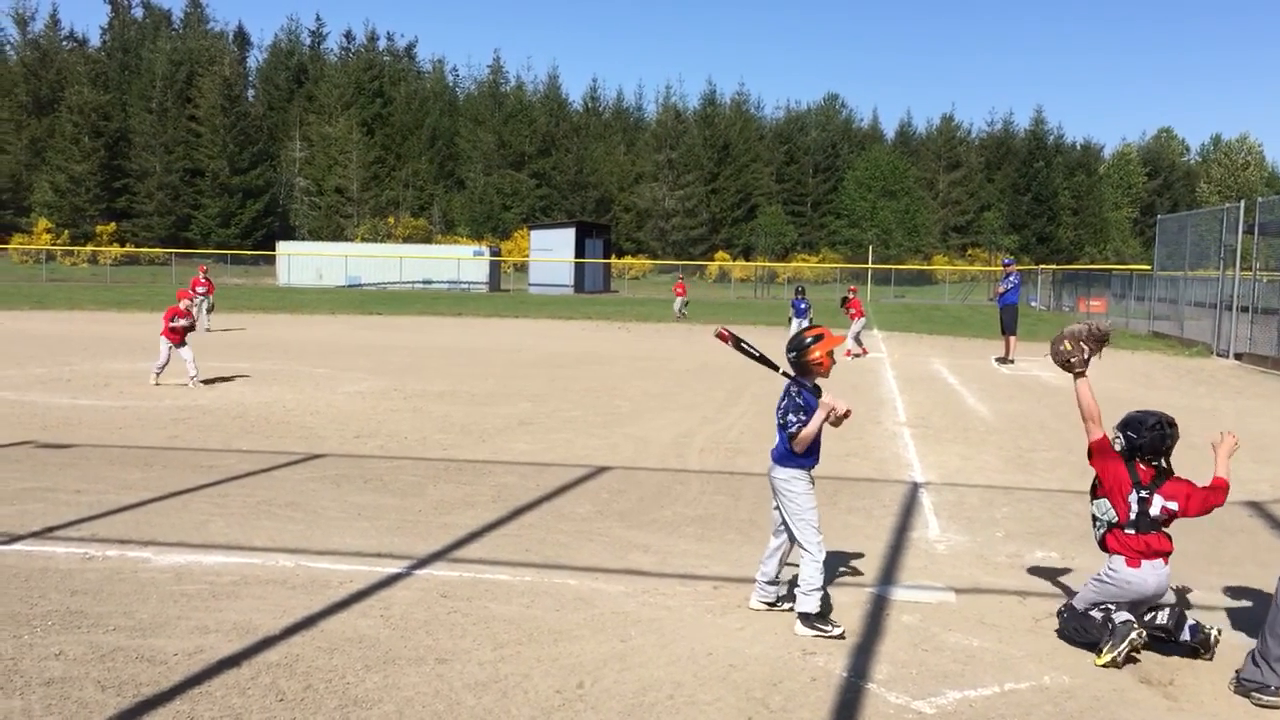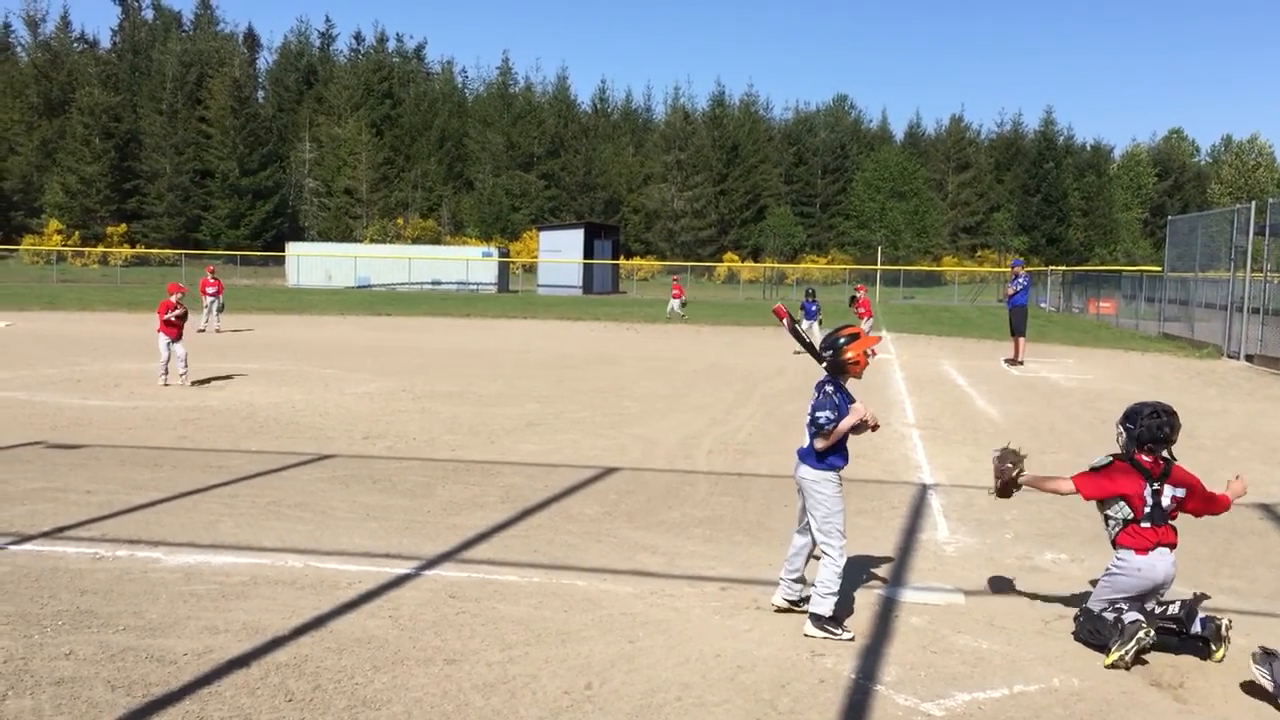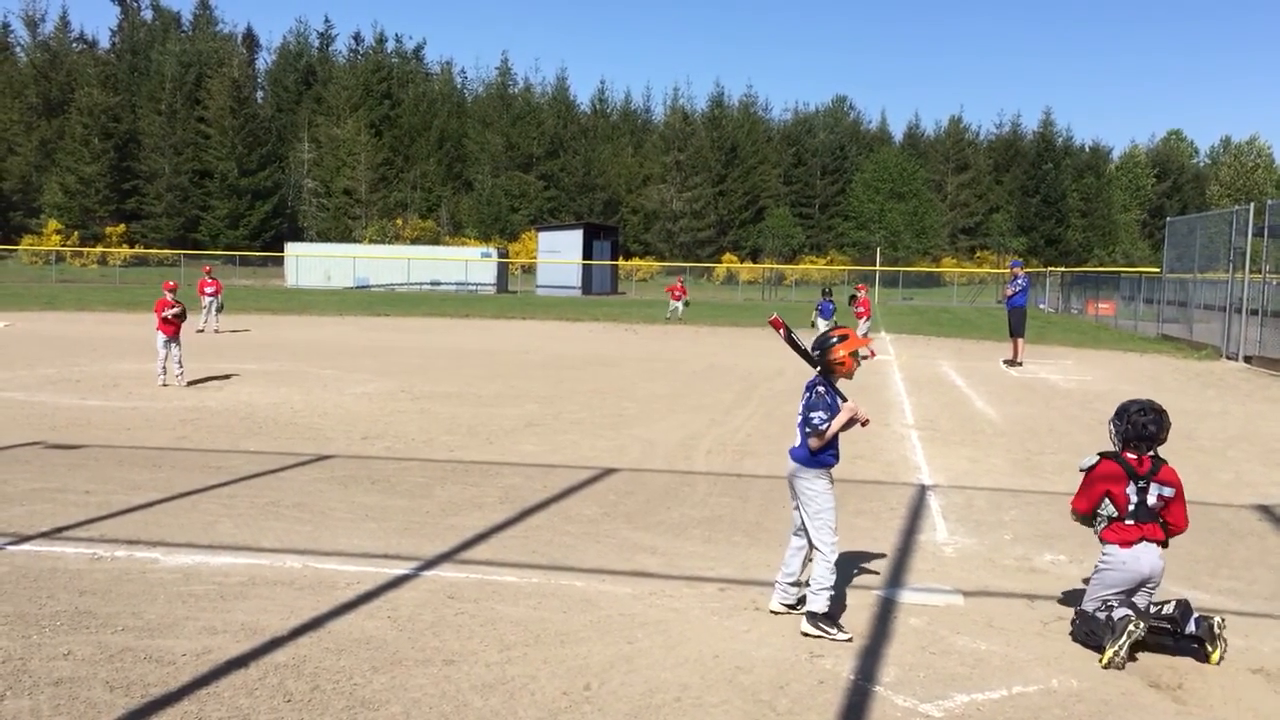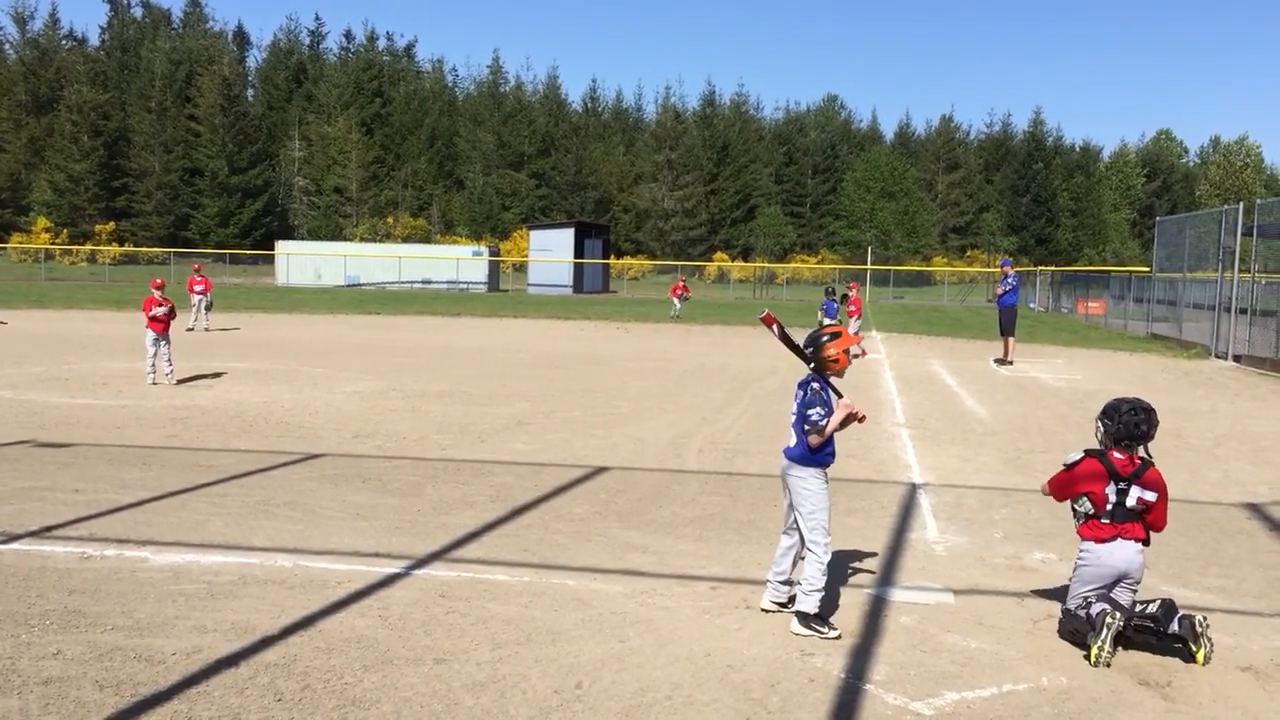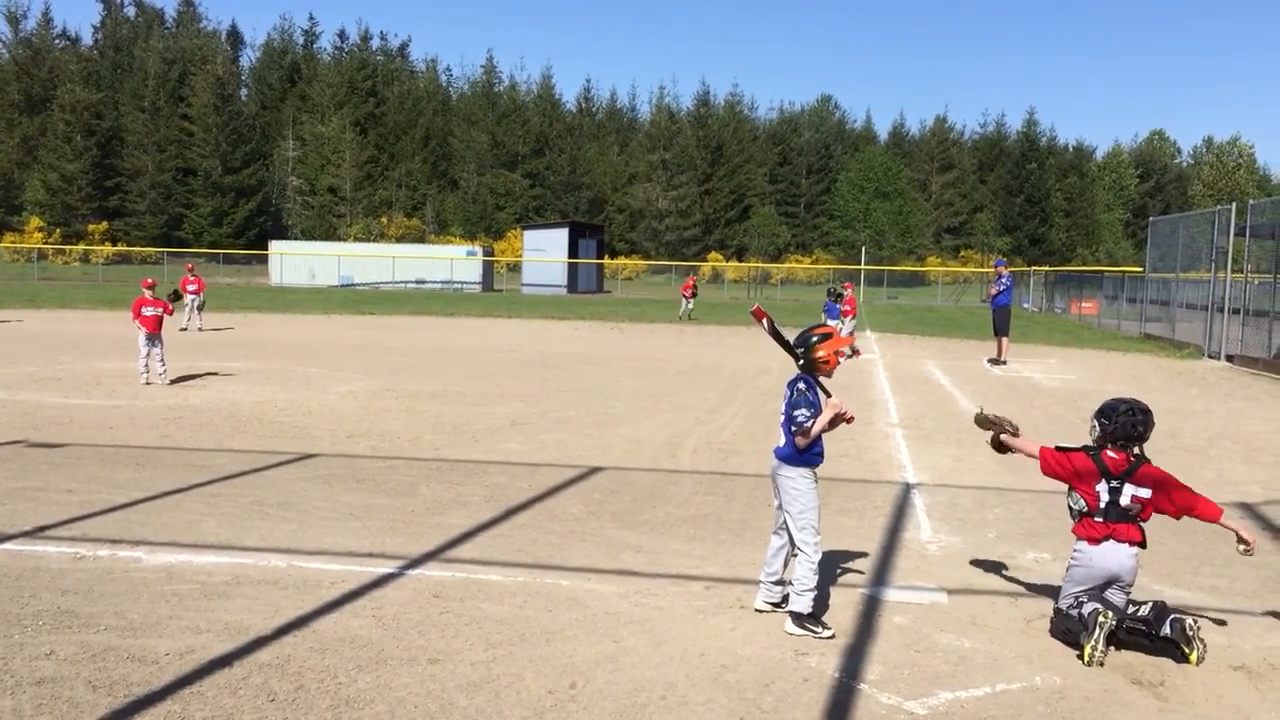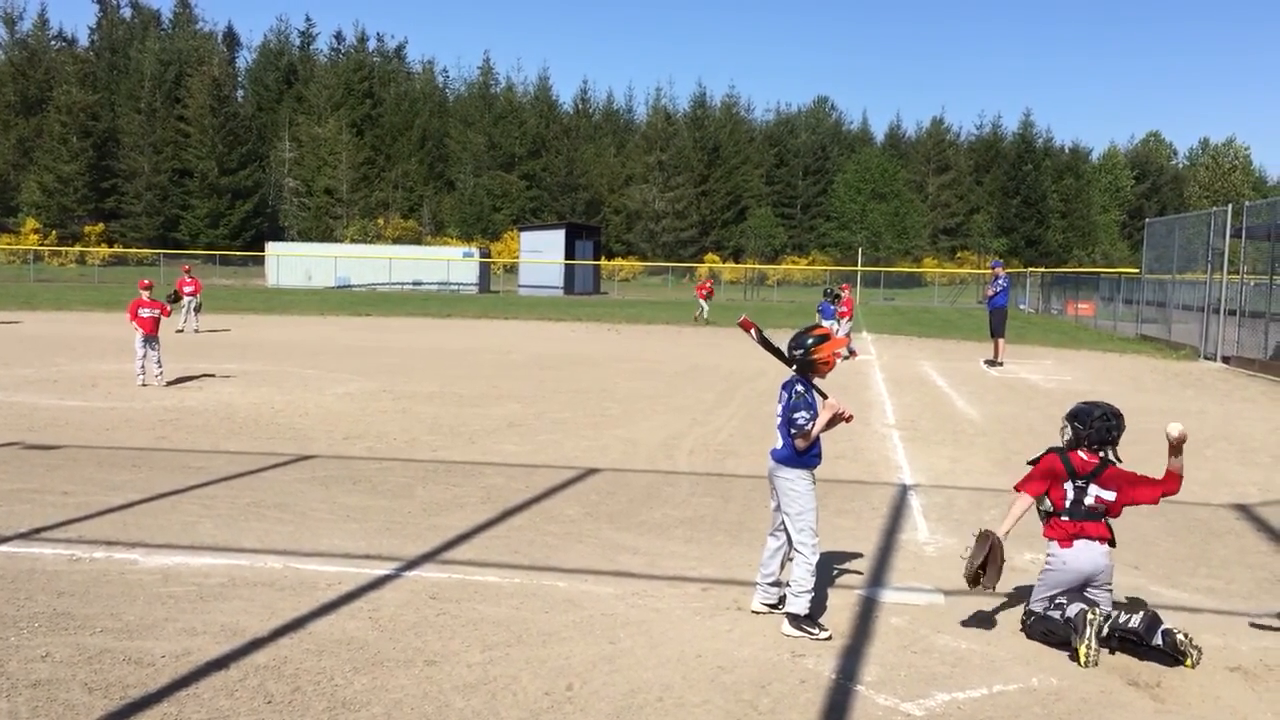
dt=0.4s
person 1, frame 1
left shoulder: (810, 390)
right shoulder: (795, 395)
left elbow: (833, 423)
right elbow: (799, 444)
left wrist: (837, 412)
right wrist: (822, 411)
left hip: (786, 472)
right hip: (793, 476)
left knee: (783, 535)
right knee: (812, 545)
left ankle: (765, 593)
right ankle: (809, 615)
person 1, frame 2
left shoulder: (836, 388)
right shoulder: (830, 393)
left elbow: (849, 430)
right elbow: (821, 442)
left wrist: (864, 422)
right wrist: (852, 417)
left hip: (810, 471)
right hip: (821, 476)
left knee: (805, 534)
right knee: (834, 547)
left ankle: (788, 592)
right ankle: (820, 617)
person 1, frame 3
left shoulder: (821, 387)
right shoulder: (821, 393)
right elbow: (816, 441)
left wrist: (852, 419)
right wrist: (844, 415)
left hip: (803, 470)
right hip: (812, 474)
left knee: (802, 536)
right knee: (825, 544)
left ankle: (785, 596)
right ankle: (816, 614)
person 1, frame 4
left shoulder: (809, 384)
right shoulder: (816, 390)
right elbow: (815, 438)
left wrist: (848, 418)
right wrist: (840, 412)
left hip: (796, 468)
right hip: (808, 473)
left knee: (792, 534)
right knee: (818, 545)
left ankle: (776, 594)
right ankle: (806, 615)
person 1, frame 5
left shoulder: (800, 385)
right shoulder: (803, 391)
right elbow: (802, 439)
left wrist: (836, 419)
right wrist: (828, 413)
left hip: (785, 468)
right hip: (797, 473)
left knee: (783, 534)
right knee: (808, 543)
left ankle: (770, 594)
right ankle: (800, 615)
person 1, frame 6
left shoulder: (791, 386)
right shoulder: (801, 394)
right elbow: (802, 442)
left wrist: (834, 419)
right wrist: (825, 414)
left hip: (781, 468)
right hip: (795, 474)
left knee: (779, 535)
right knee: (806, 544)
left ankle: (766, 596)
right ankle: (797, 616)
person 2, frame 1
left shoulder: (1115, 469)
right shoulder: (1175, 487)
left elbow: (1092, 421)
right elbow: (1217, 494)
left wrist: (1080, 375)
right wrist: (1223, 455)
left hip: (1125, 572)
right hip: (1160, 575)
left knee: (1071, 618)
right knee: (1133, 610)
left ankle: (1119, 628)
right ankle: (1190, 630)
person 2, frame 2
left shoulder: (1117, 470)
right shoulder: (1177, 475)
left elbow: (1065, 486)
right elbow: (1215, 504)
left wrist: (1025, 479)
right wrist: (1233, 493)
left hip: (1133, 562)
right hip: (1167, 563)
left knee: (1088, 622)
right knee: (1142, 610)
left ankle: (1128, 628)
right ankle: (1199, 622)
person 2, frame 3
left shoulder: (1103, 467)
right shoulder: (1167, 474)
left elbow: (1077, 514)
right elbow: (1178, 526)
left wrist: (1099, 522)
left hip: (1119, 556)
right hip: (1154, 558)
left knee: (1087, 622)
right knee: (1136, 615)
left ankle: (1121, 622)
right ankle: (1196, 625)
person 2, frame 4
left shoulder: (1087, 465)
right shoulder: (1152, 476)
left elbow: (1047, 489)
right elbow: (1157, 524)
left hip: (1097, 552)
right hip: (1134, 554)
left knee: (1075, 618)
right knee: (1119, 614)
left ankle: (1099, 615)
right ankle: (1178, 623)
person 2, frame 5
left shoulder: (1082, 461)
right shoulder: (1151, 475)
left elbow: (1033, 450)
right elbow: (1194, 504)
left wrist: (1003, 437)
right wrist: (1238, 529)
left hip: (1091, 553)
right hip: (1128, 556)
left knee: (1065, 618)
right knee: (1113, 613)
left ankle: (1091, 616)
right ankle: (1171, 625)
person 2, frame 6
left shoulder: (1053, 462)
right shoulder: (1116, 476)
left elbow: (1026, 496)
right elbow: (1169, 487)
left wrist: (1000, 534)
right wrist: (1175, 450)
left hip: (1065, 556)
right hip: (1099, 556)
left knee: (1036, 620)
right knee: (1104, 617)
left ankle: (1077, 617)
right ankle: (1162, 634)
